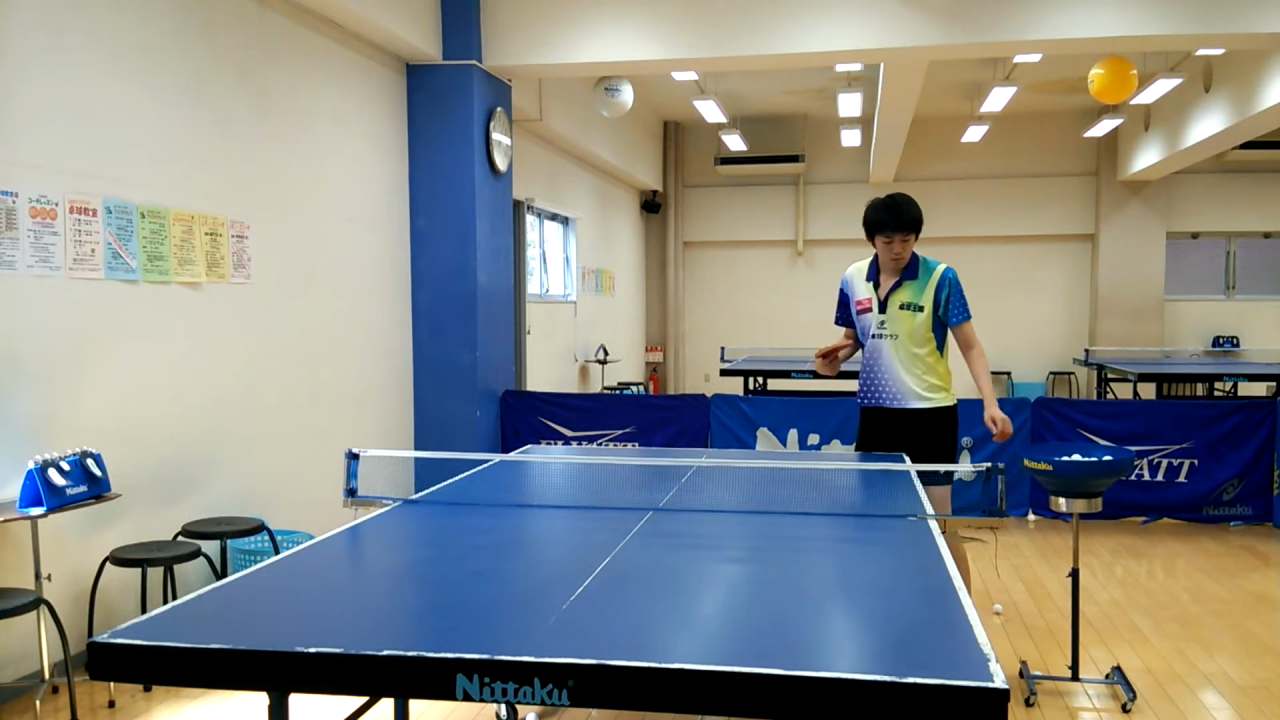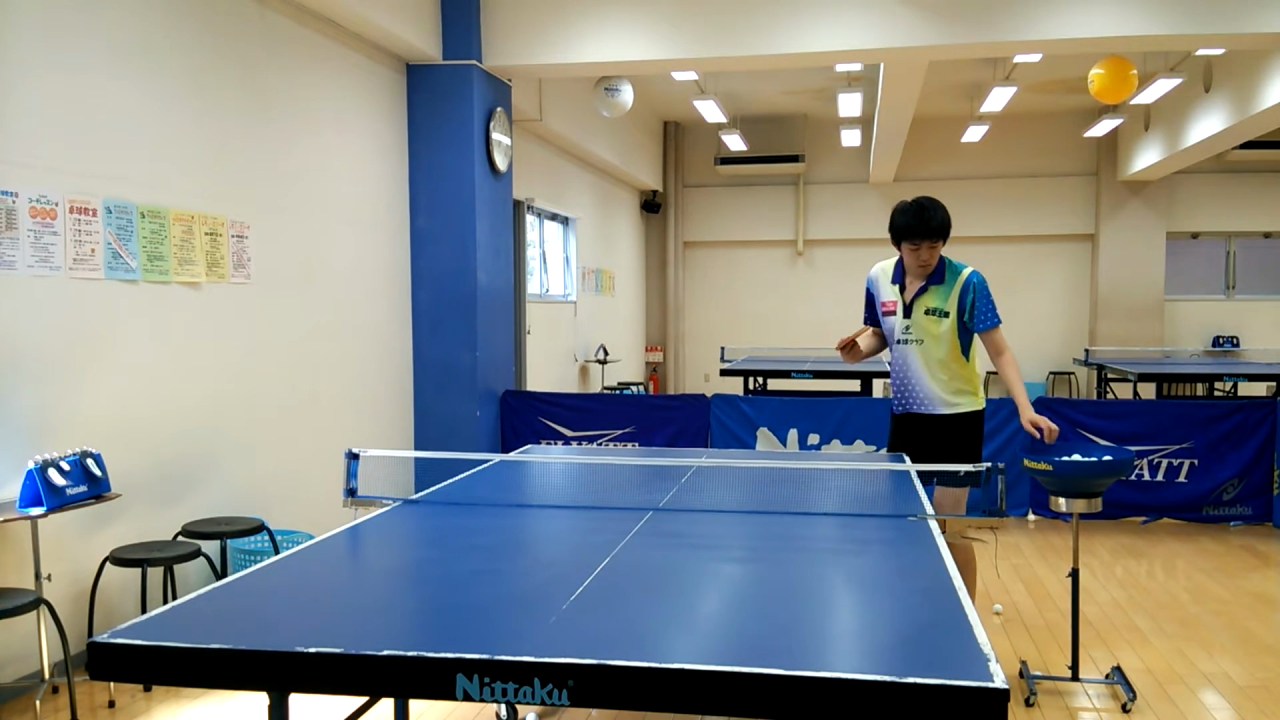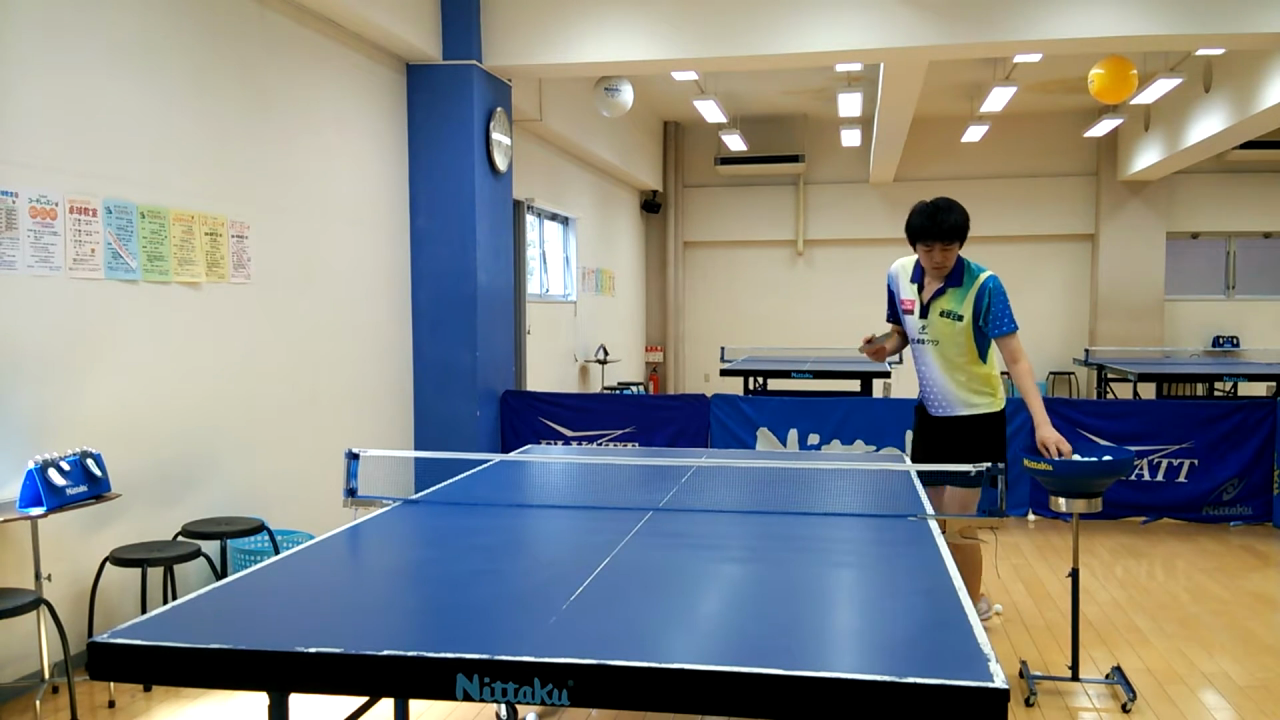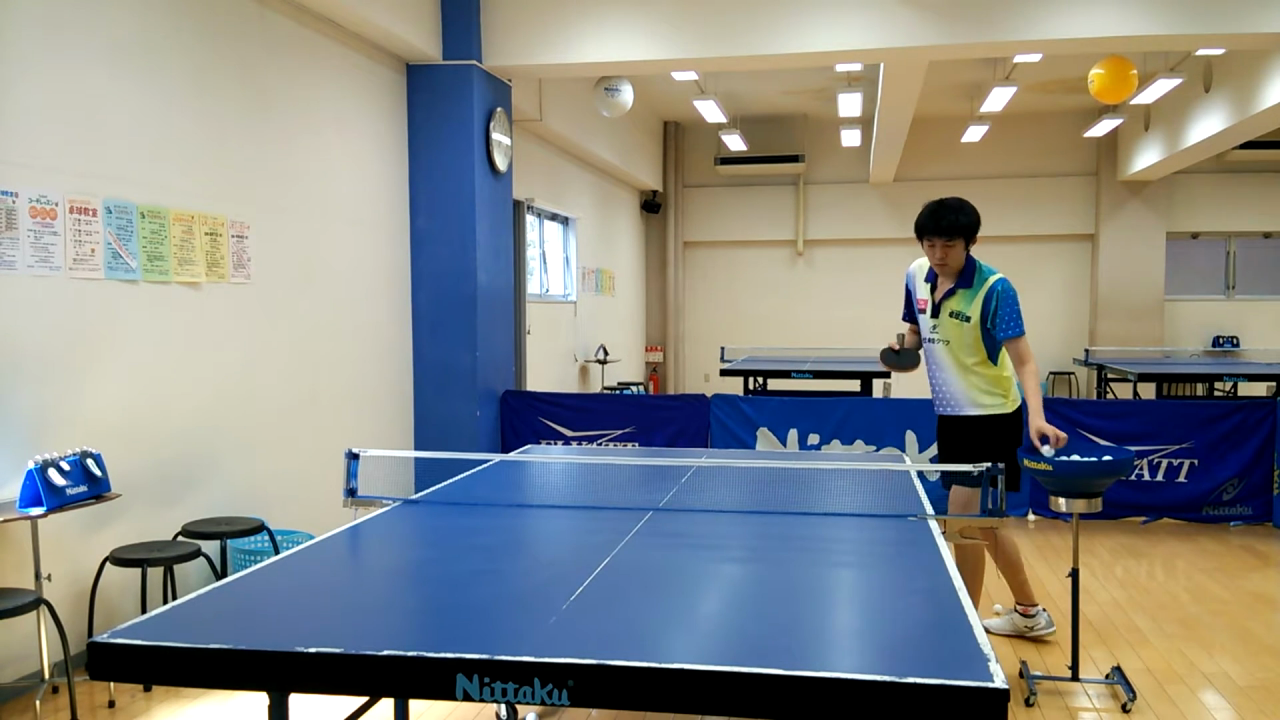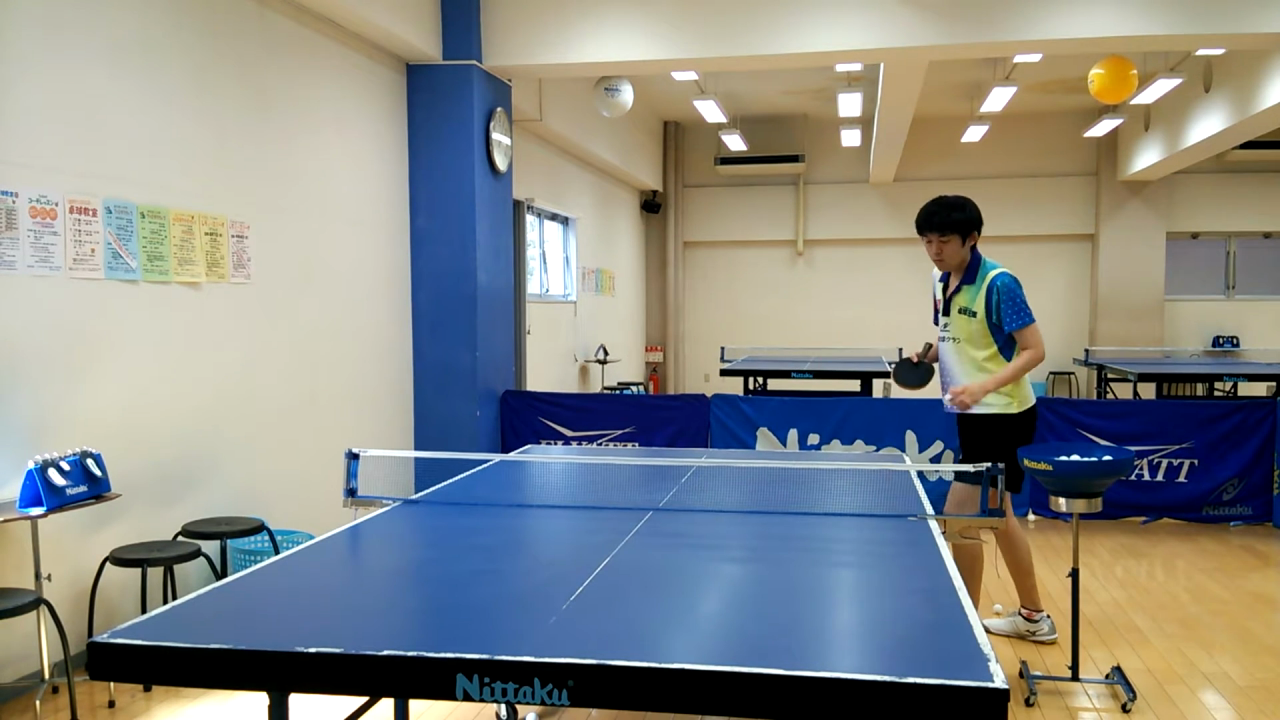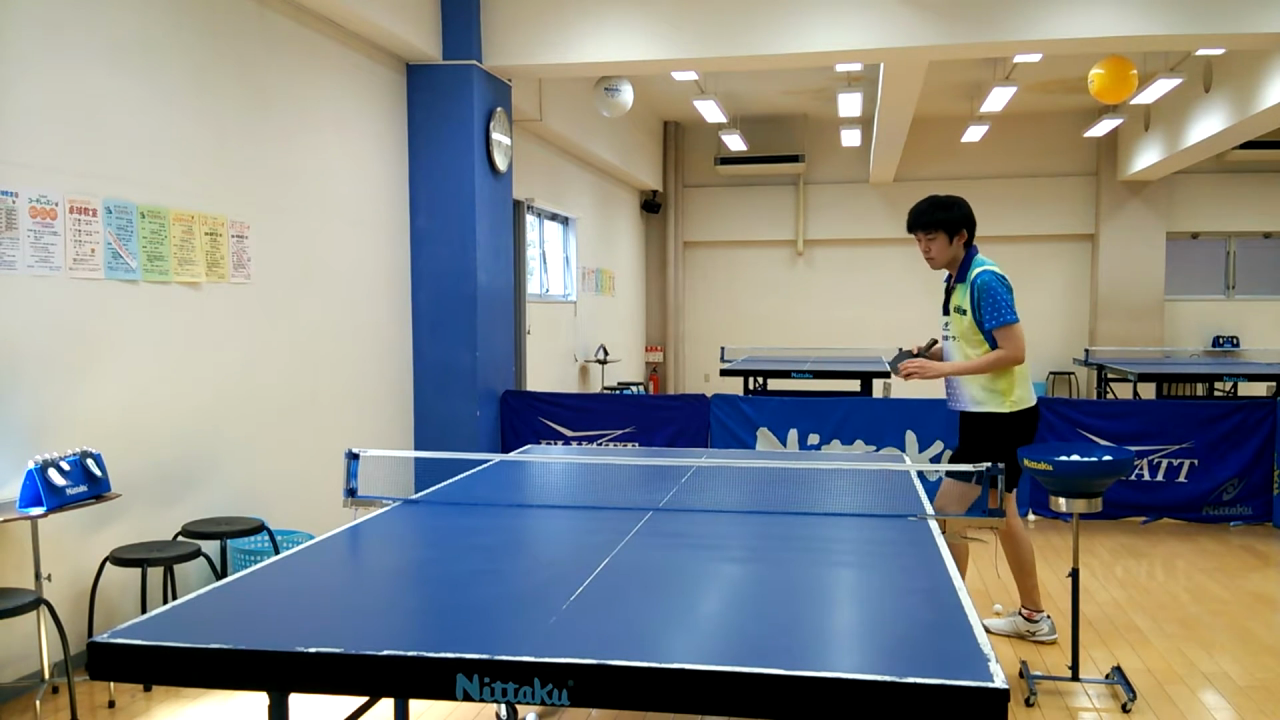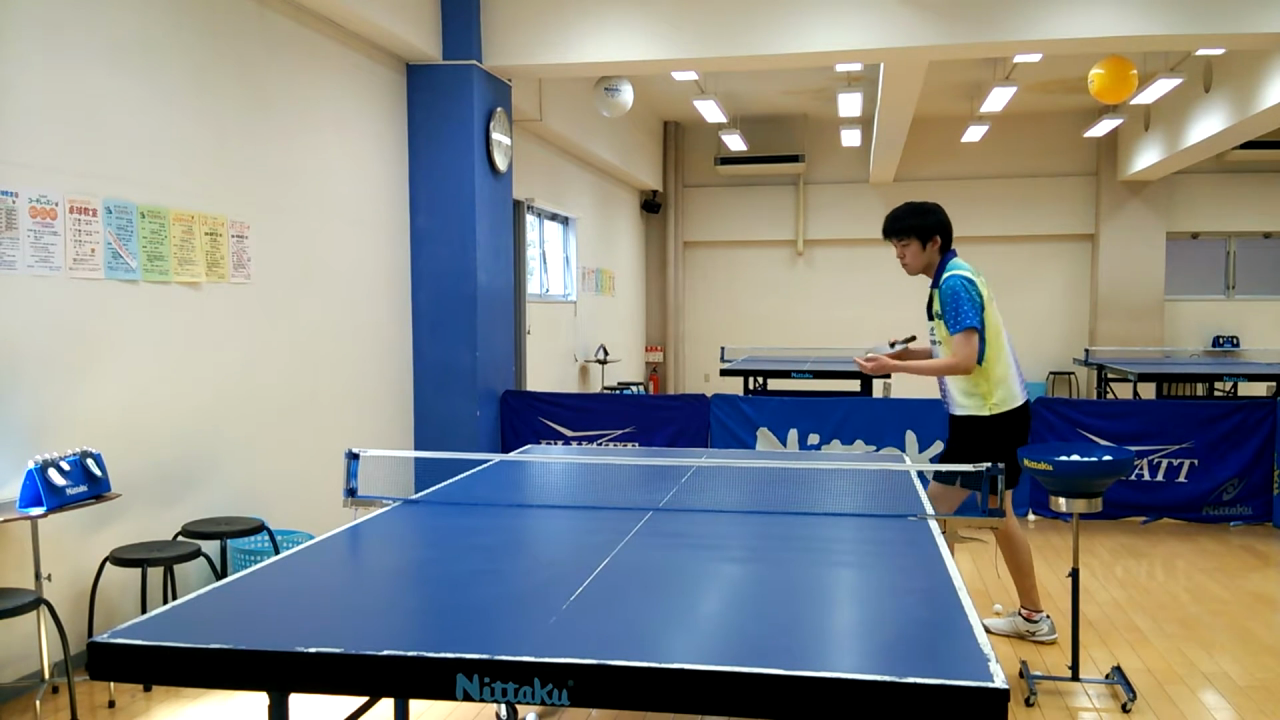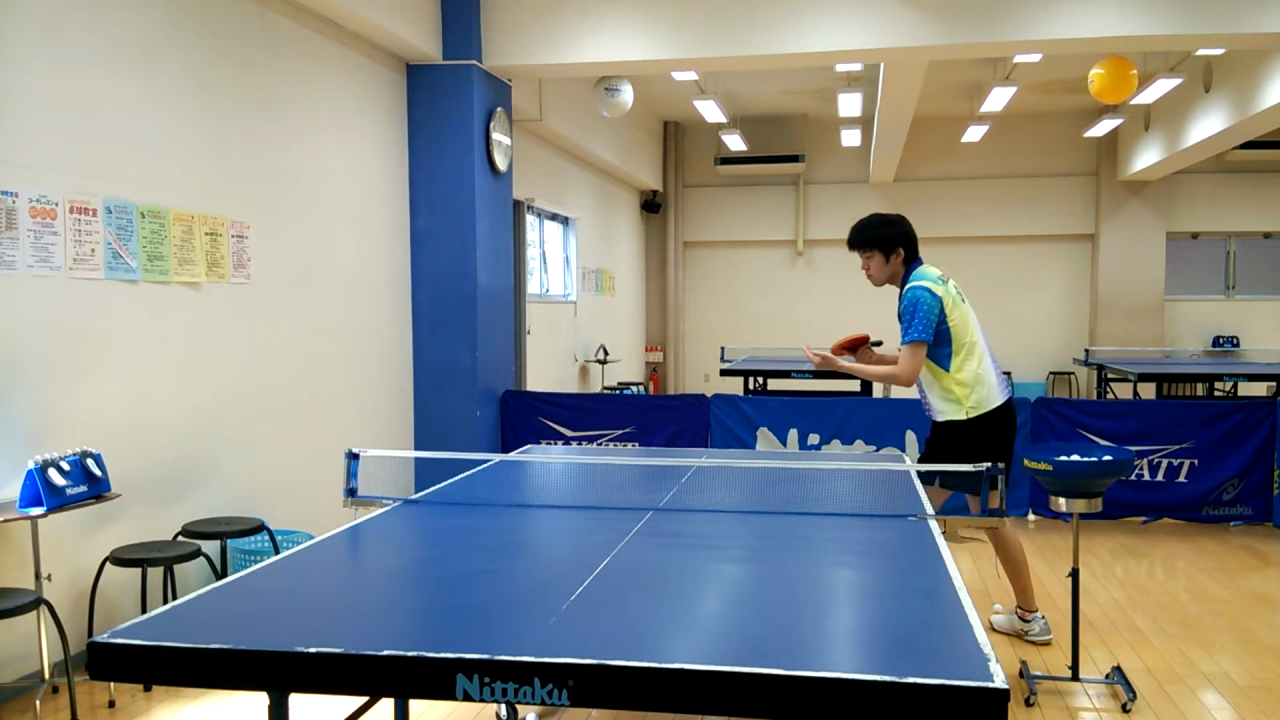
dt=0.2s
person 1, frame 1
left shoulder: (941, 277)
right shoulder: (853, 279)
left elbow: (970, 346)
left wrist: (991, 403)
right wrist: (833, 359)
left hip: (930, 413)
right hip: (876, 411)
left knee: (935, 520)
person 1, frame 2
left shoulder: (967, 282)
right shoulder: (878, 278)
left elbow: (1000, 352)
left wrist: (1025, 408)
right wrist: (858, 350)
left hip: (956, 417)
right hip: (906, 414)
left knee: (948, 524)
person 1, frame 3
left shoulder: (984, 286)
right shoulder: (898, 274)
left elbow: (1016, 359)
left wrist: (1042, 424)
right wrist: (883, 349)
left hip: (975, 416)
right hip: (929, 413)
left knee: (958, 522)
right knee: (931, 516)
right ankle: (973, 599)
person 1, frame 4
left shoulder: (994, 288)
right shoulder: (916, 275)
left elbow: (1023, 360)
left wrist: (1036, 417)
right wrist: (903, 348)
left hip: (990, 418)
right hip: (950, 415)
left knee: (963, 521)
right knee: (980, 519)
right ankle: (1030, 611)
person 1, frame 5
left shoulder: (998, 282)
right shoulder: (940, 280)
left elbow: (1034, 350)
left wrist: (984, 386)
right wrist: (928, 357)
left hip: (999, 417)
right hip: (973, 417)
left knee: (959, 518)
right knee: (997, 515)
right ankle: (1034, 616)
person 1, frame 6
left shoulder: (986, 279)
right shoulder: (955, 279)
left elbow: (1013, 353)
left wrist: (943, 368)
right wrist: (933, 354)
left hip: (998, 415)
right hip: (985, 413)
left knee: (945, 514)
right knee: (1003, 514)
right ankle: (1034, 616)
person 1, frame 7
left shoulder: (954, 283)
right shoulder: (950, 279)
left elbow: (966, 361)
left wrist: (899, 367)
right wrist: (912, 353)
left hip: (985, 417)
right hip: (998, 412)
left knee: (931, 516)
right knee: (1000, 514)
right ankle: (1033, 616)
person 1, frame 8
left shoulder: (918, 293)
right shoulder: (929, 281)
left elbow: (906, 375)
left wrist: (842, 366)
right wrist: (878, 358)
left hip: (968, 420)
right hip: (992, 413)
right knee: (992, 515)
right ankle: (1029, 616)
